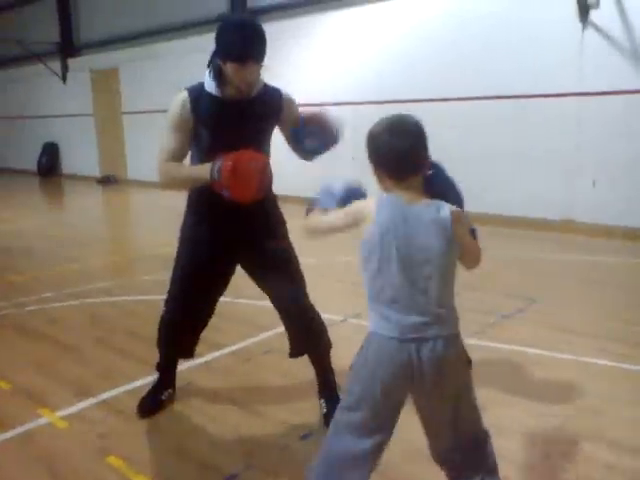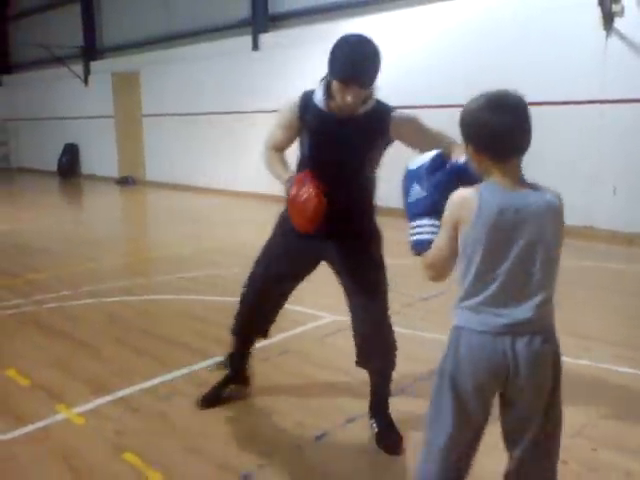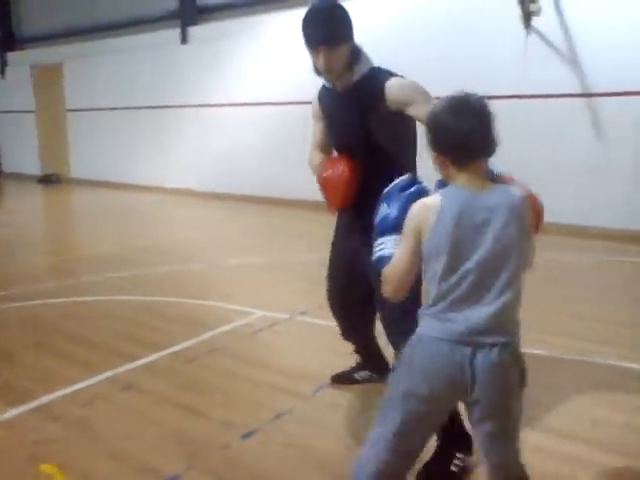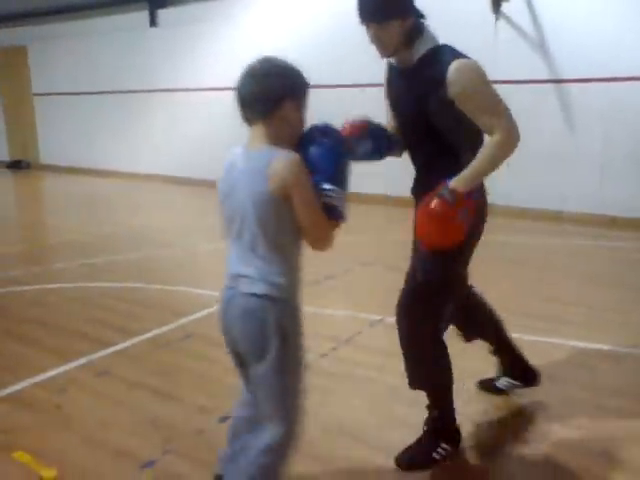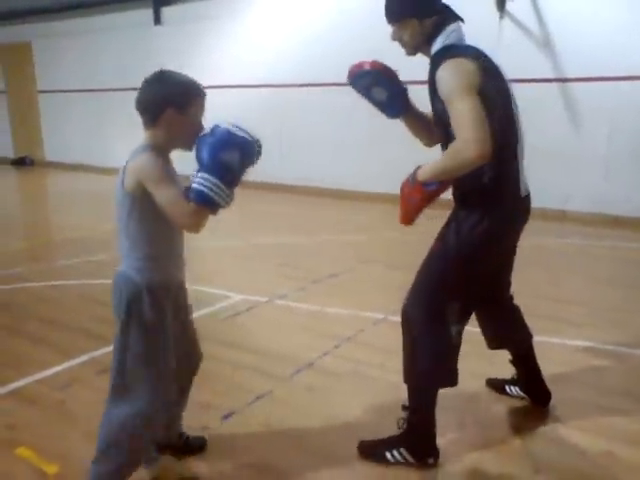
dt=0.5s
person 1, frame 1
left shoulder: (277, 102)
right shoulder: (189, 104)
left elbow: (303, 146)
right elbow: (166, 171)
right wrist: (211, 172)
left hip: (261, 221)
right hip: (207, 225)
left knee: (297, 305)
right knee: (180, 309)
left ankle: (330, 393)
right ankle: (164, 382)
person 1, frame 2
left shoulder: (389, 121)
right shoulder: (301, 108)
left elbow: (449, 148)
right elbow: (273, 149)
right wrist: (290, 181)
left hip: (355, 227)
left knee: (373, 322)
right knee: (256, 296)
left ankle: (380, 413)
right ankle: (236, 375)
person 1, frame 3
left shoulder: (392, 90)
right shoulder: (324, 100)
right elbow: (317, 152)
right wrist: (325, 168)
right hip: (356, 219)
left knee: (402, 322)
right knee: (343, 297)
left ankle: (455, 439)
right ankle: (373, 364)
person 1, frame 4
left shoulder: (455, 70)
right shoulder: (394, 73)
left elbow: (506, 133)
left wrist: (460, 184)
right wrist: (381, 142)
left hip: (455, 204)
right hip: (429, 200)
left knee: (417, 311)
right knee: (452, 293)
left ankle: (443, 428)
right ankle: (517, 369)
person 1, frame 5
left shoulder: (454, 66)
right shoulder: (466, 60)
left elbow: (474, 148)
right elbow: (438, 134)
left wrist: (426, 175)
right wrist: (400, 108)
left hip: (485, 210)
right hip: (507, 203)
left knee: (424, 312)
right knee: (491, 297)
left ankle: (418, 440)
right ankle: (531, 383)
person 2, frame 1
left shoulder: (368, 211)
right shoulder: (449, 217)
left elbow: (313, 225)
right elbow: (473, 261)
left wrist: (327, 208)
left hip: (385, 349)
right hip: (441, 349)
left knee: (348, 445)
right knee: (467, 449)
person 2, frame 2
left shoulder: (464, 202)
right shoulder: (551, 203)
left elbow: (435, 269)
left wrist: (425, 211)
left hip: (474, 343)
right hip: (534, 346)
person 2, frame 3
left shoulder: (424, 211)
right shoulder: (519, 203)
left elbow: (392, 288)
left wrist: (390, 234)
left hip: (433, 351)
right hip: (495, 355)
left knee: (388, 445)
person 2, frame 4
left shoulder: (232, 162)
right shoulder: (288, 165)
right elbow: (321, 239)
right wrist: (327, 181)
left hip: (234, 302)
right hip: (270, 309)
left knee: (260, 401)
right knee: (274, 425)
person 2, frame 5
left shoulder: (160, 160)
right shoulder: (146, 164)
left elbow: (185, 211)
right elbow: (191, 219)
left wrist: (217, 169)
right wrist: (217, 168)
left hip: (168, 284)
right hip: (143, 291)
left knee: (183, 363)
right knee: (144, 394)
left ankle: (166, 434)
